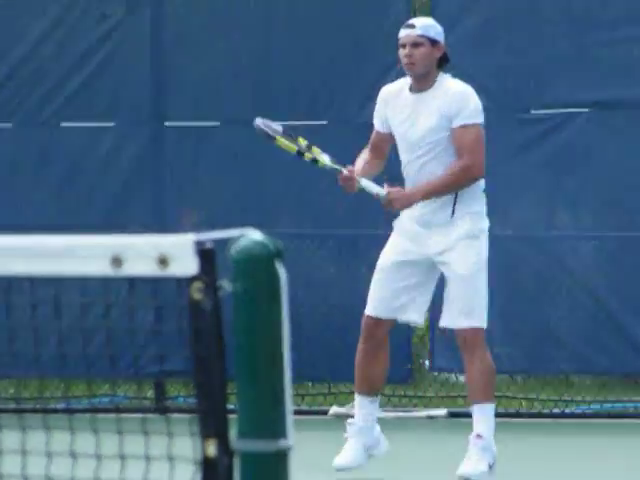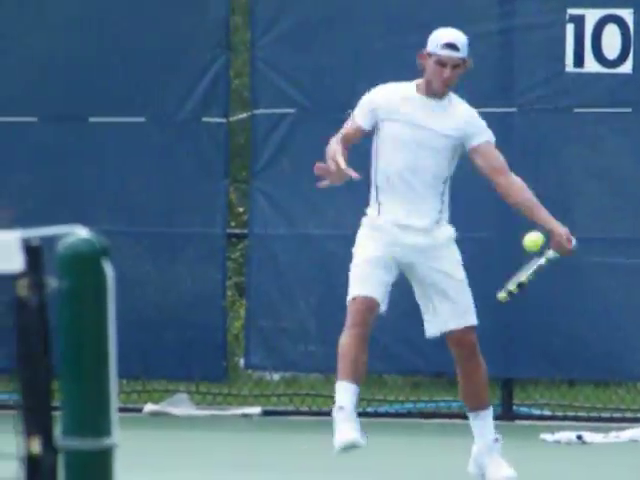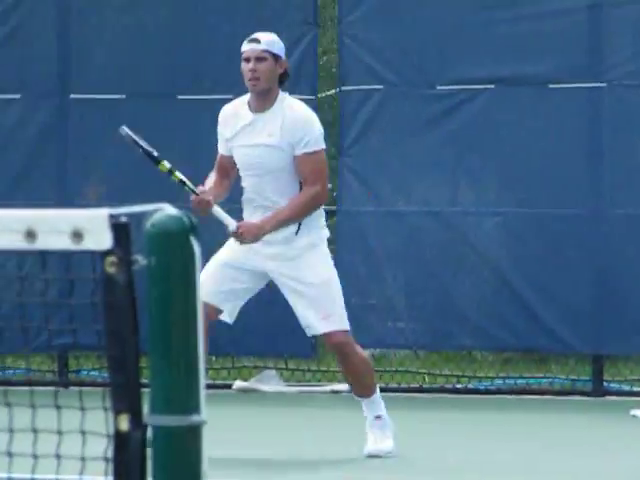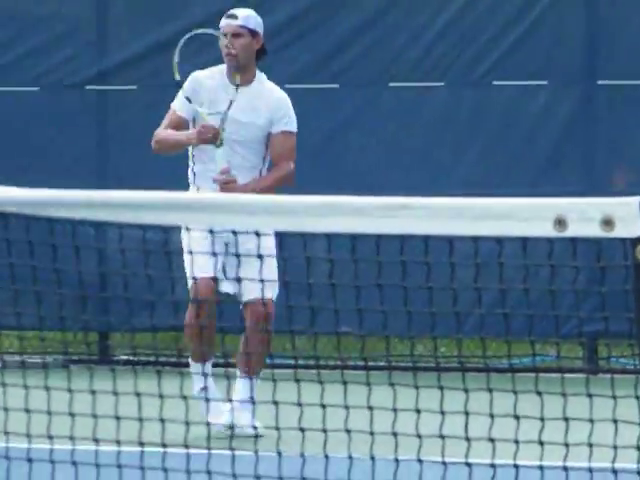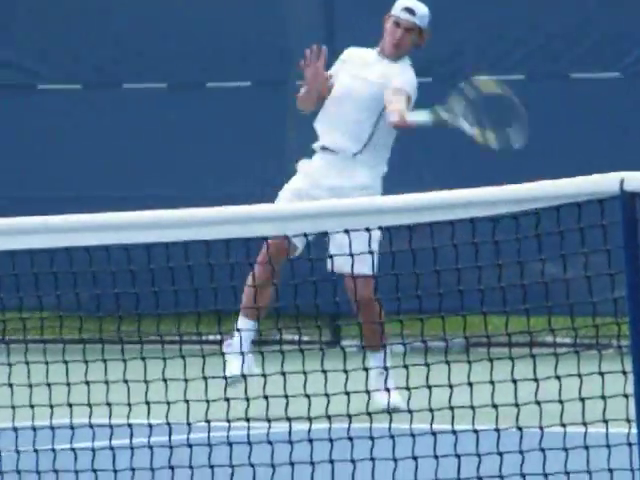
dt=1s
person 1, frame 1
left shoulder: (460, 96)
right shoulder: (390, 95)
left elbow: (473, 167)
right elbow: (375, 151)
left wrist: (413, 194)
right wrist: (357, 172)
left hip: (461, 230)
right hip: (413, 228)
left knee: (469, 336)
right knee: (374, 324)
left ankle: (482, 443)
right ankle: (363, 432)
person 1, frame 2
left shoulder: (466, 118)
right shoulder: (383, 97)
left elbow: (504, 179)
right elbow: (338, 142)
left wrist: (550, 224)
right wrist: (336, 163)
left hip: (433, 240)
right hip: (380, 231)
left knee: (465, 343)
right knee: (360, 313)
right ankle: (345, 419)
person 1, frame 3
left shoulder: (301, 120)
right shoulder: (229, 115)
left elbow: (317, 191)
right elbow: (223, 174)
left wrist: (265, 225)
right wrist: (208, 194)
left hip: (300, 243)
right hip: (248, 241)
left knee: (338, 339)
left ankle: (377, 420)
person 1, frame 4
left shoulder: (277, 101)
right shoulder: (199, 83)
left elbow: (285, 170)
right elbow: (160, 140)
left wrist: (245, 190)
right wrist: (191, 137)
left hip: (250, 215)
left knee: (260, 312)
right knee: (204, 293)
left ankle: (243, 403)
right ankle: (203, 384)
person 1, frame 5
left shoulder: (402, 77)
right shoulder: (352, 57)
left elbow: (398, 108)
right elbow: (306, 107)
left wrist: (397, 118)
right wrist: (315, 82)
left hip: (357, 186)
right hip: (315, 172)
left knee: (362, 291)
right knee: (274, 251)
left ankle: (379, 377)
right ankle: (240, 346)
